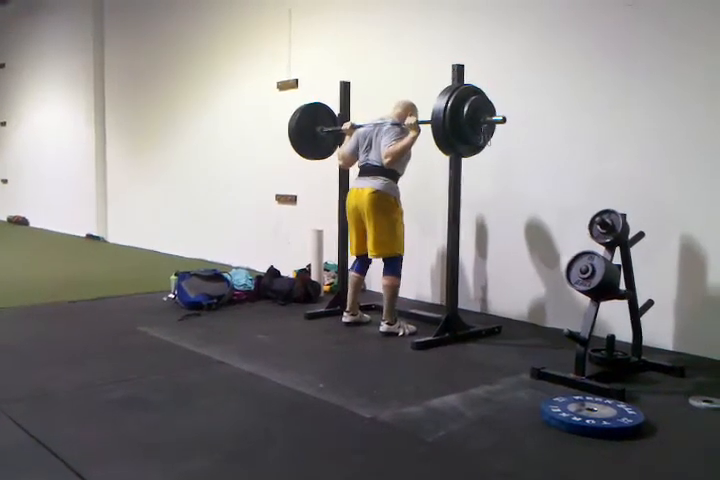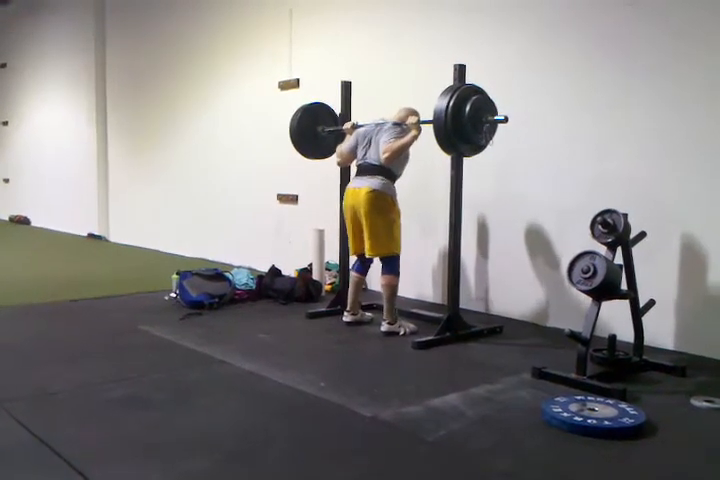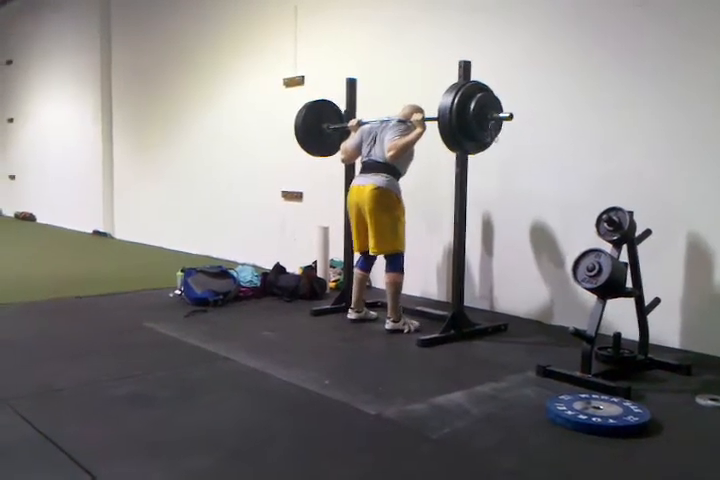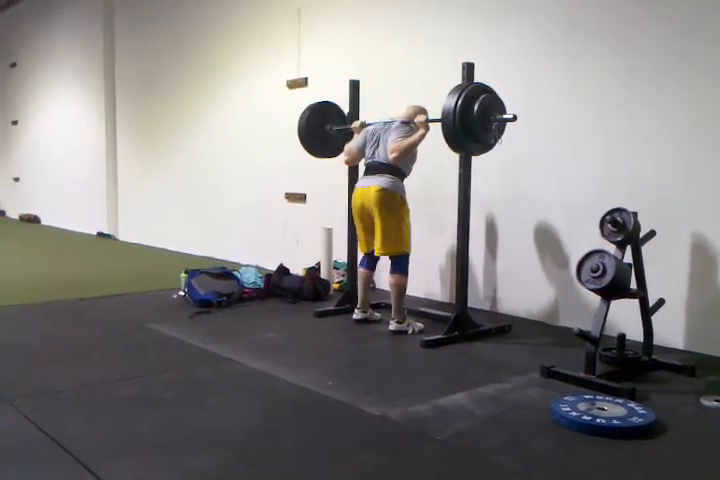
dt=0.2s
person 1, frame 1
left shoulder: (365, 130)
right shoulder: (395, 129)
left elbow: (344, 161)
right elbow: (389, 158)
left wrist: (348, 135)
right wrist: (413, 134)
left hip: (355, 193)
right hip: (379, 194)
left knee: (362, 256)
right knee: (392, 258)
left ankle: (351, 311)
right ankle: (390, 321)
person 1, frame 2
left shoulder: (365, 130)
right shoulder: (396, 130)
left elbow: (341, 159)
right elbow: (387, 155)
left wrist: (349, 135)
right wrist: (414, 134)
left hip: (352, 193)
right hip: (376, 194)
left knee: (363, 256)
right knee: (390, 258)
left ankle: (352, 311)
right ankle: (390, 321)
person 1, frame 3
left shoulder: (369, 127)
right shoulder: (400, 127)
left elbow: (345, 156)
right elbow: (392, 152)
left wrist: (353, 132)
right wrist: (419, 131)
left hip: (356, 190)
right hip: (380, 191)
left knee: (366, 253)
right knee: (394, 255)
left ankle: (356, 308)
right ankle: (394, 319)
person 1, frame 4
left shoulder: (373, 129)
right shoulder: (404, 129)
left elbow: (349, 158)
right elbow: (395, 154)
left wrist: (357, 134)
right wrist: (422, 132)
left hip: (361, 192)
right hip: (385, 192)
left knee: (370, 253)
right knee: (399, 257)
left ankle: (362, 309)
right ankle: (398, 320)
